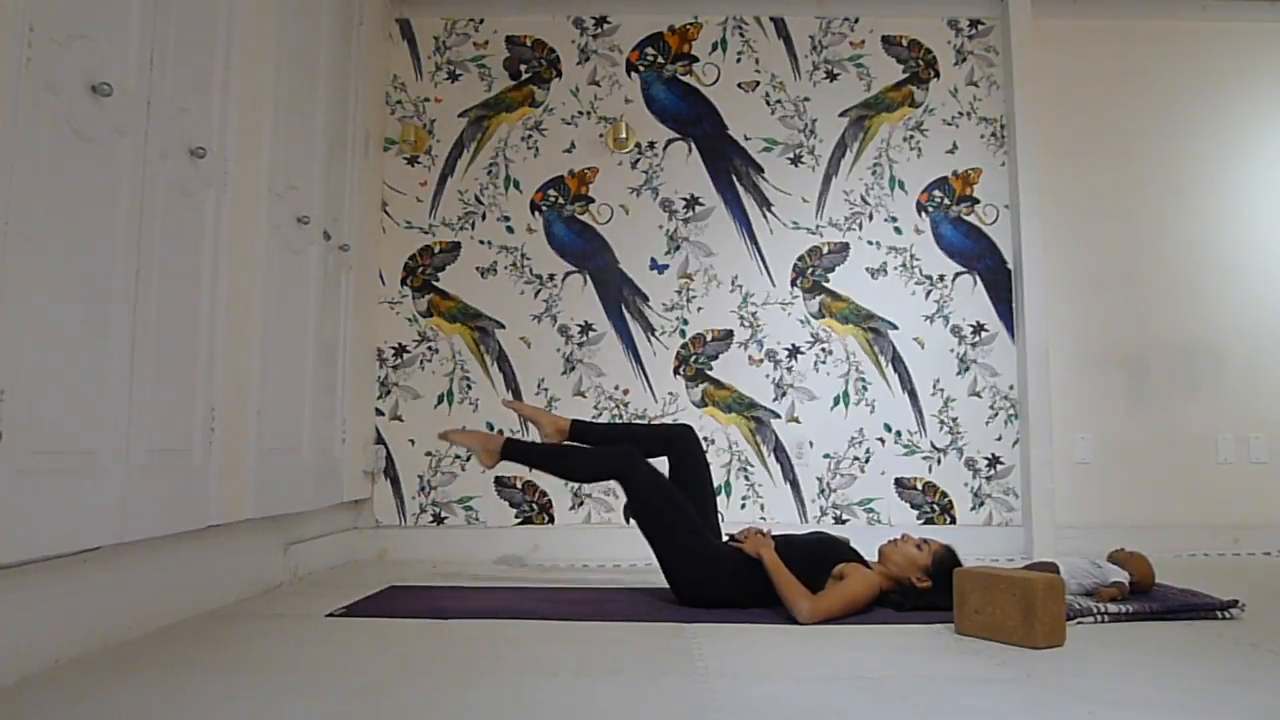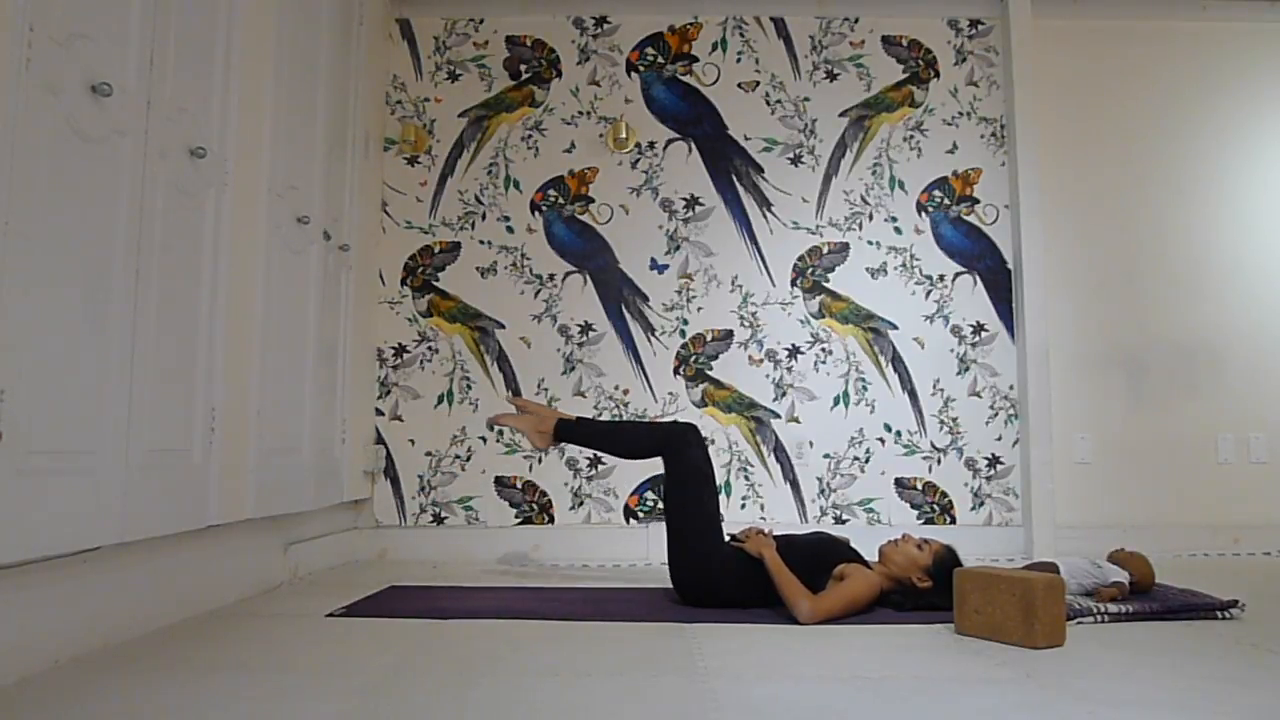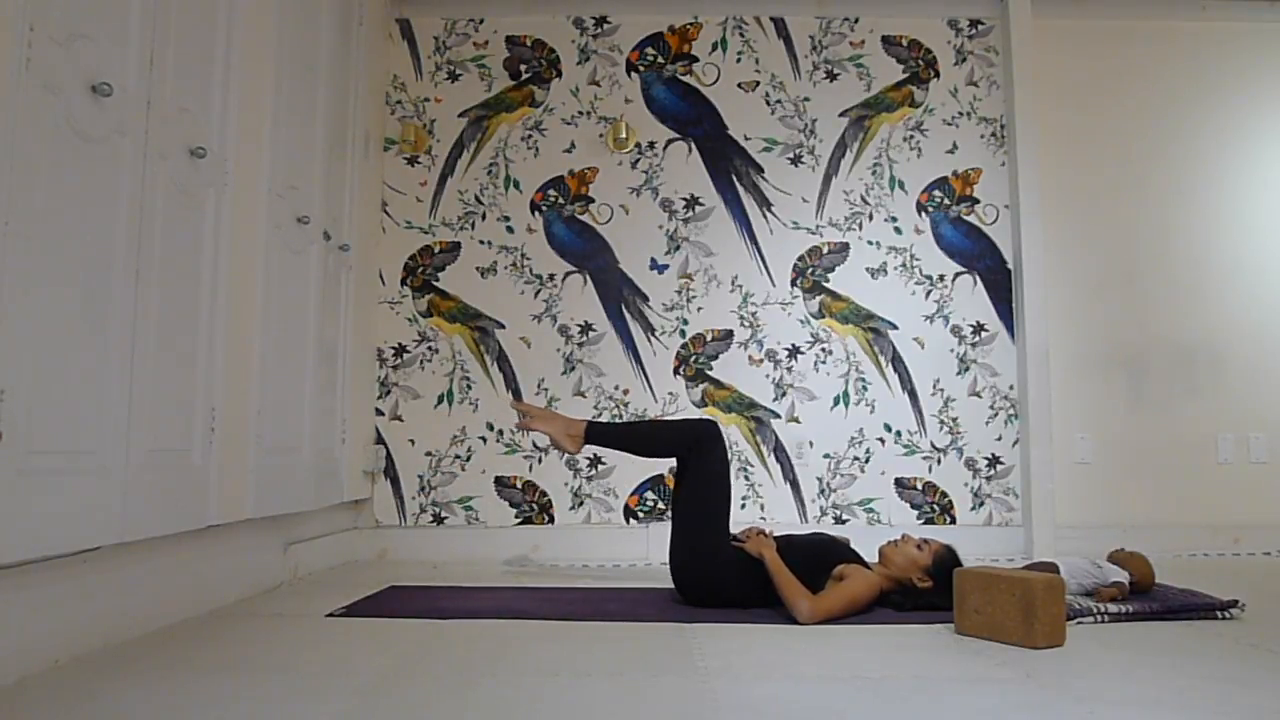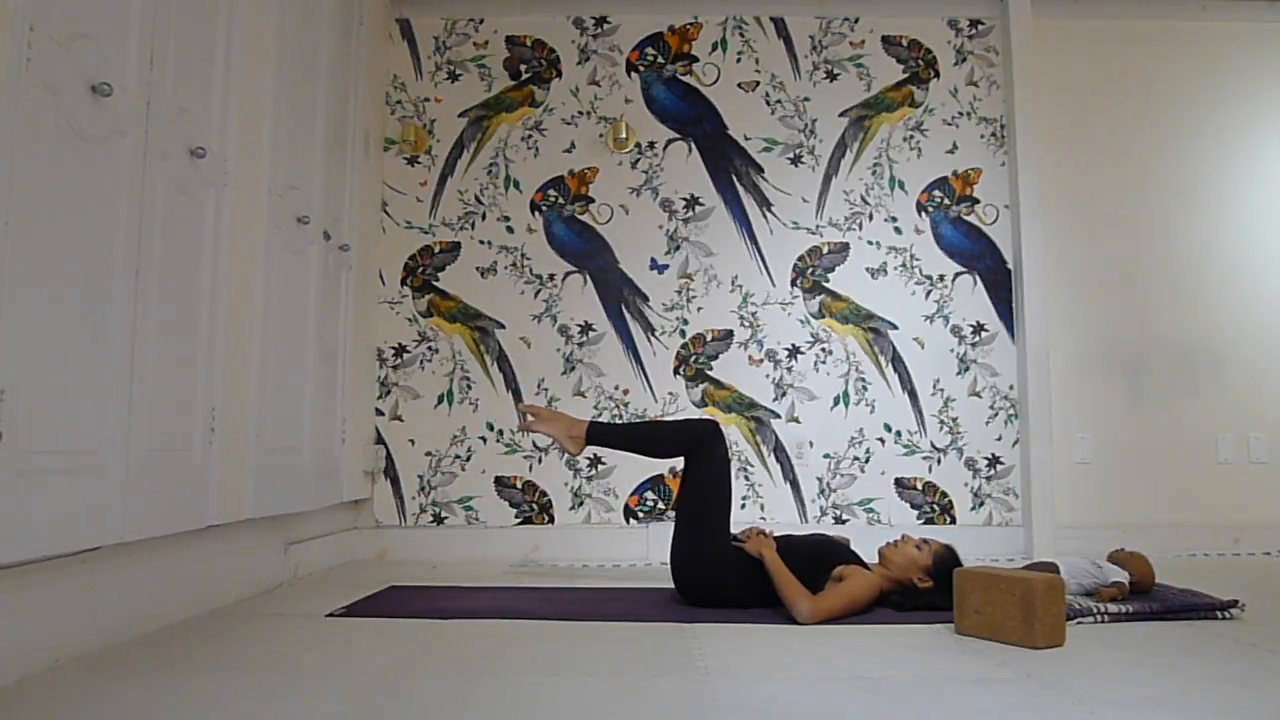
dt=0.4s
person 1, frame 1
left shoulder: (866, 585)
right shoulder: (857, 567)
left elbow: (807, 609)
left wrist: (765, 553)
right wrist: (761, 539)
left hip: (712, 577)
right hip: (718, 558)
left knee: (626, 462)
right knee: (680, 437)
left ankle: (503, 449)
right ankle: (566, 430)
person 1, frame 2
left shoulder: (866, 586)
right shoulder: (857, 567)
left elbow: (808, 609)
left wrist: (767, 552)
right wrist: (762, 539)
left hip: (711, 575)
right hip: (721, 562)
left knee: (676, 443)
right knee: (685, 436)
left ankle: (555, 431)
right ankle: (565, 425)
person 1, frame 3
left shoulder: (865, 586)
right shoulder: (859, 570)
left elbow: (807, 610)
left wrist: (767, 552)
right wrist: (764, 539)
left hip: (711, 575)
right hip: (717, 567)
left knee: (706, 433)
right knee: (695, 441)
left ankle: (582, 432)
right ankle: (582, 433)
person 1, frame 4
left shoulder: (865, 586)
right shoulder: (860, 571)
left elbow: (807, 610)
left wrist: (767, 552)
right wrist: (765, 540)
left hip: (711, 575)
right hip: (718, 566)
left knee: (707, 434)
right knee: (704, 440)
left ankle: (584, 432)
right ankle: (585, 433)
